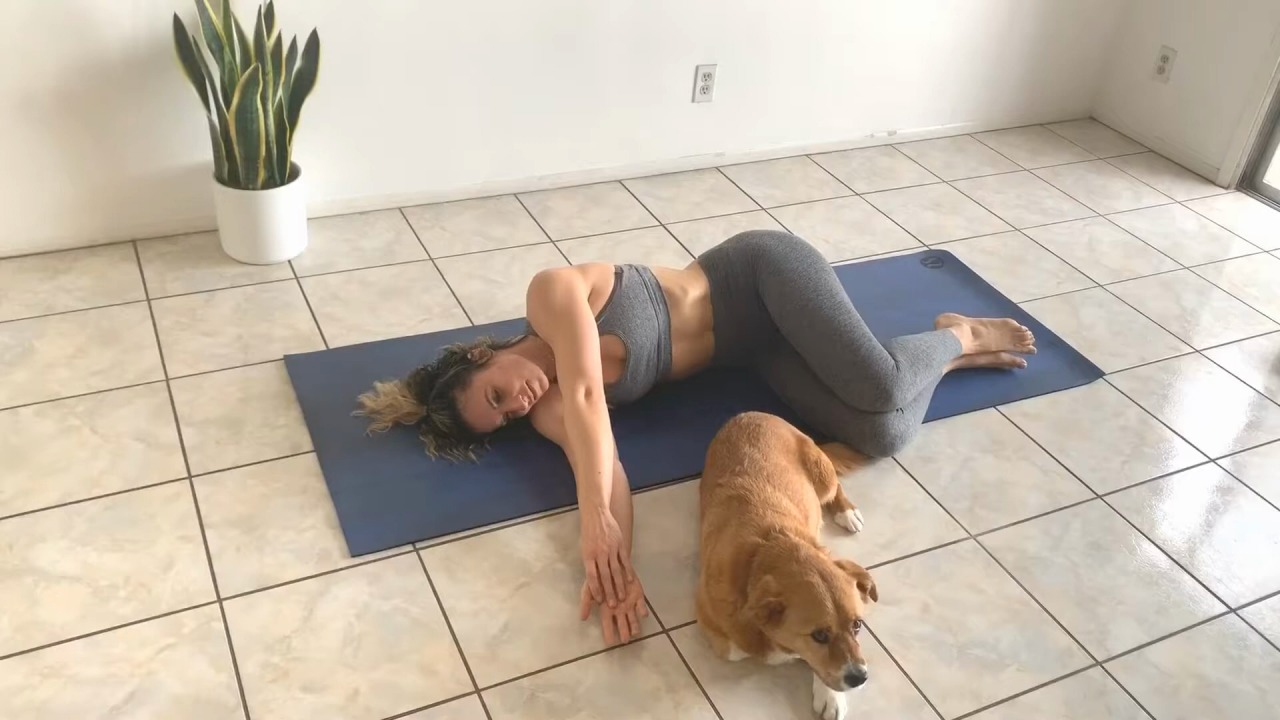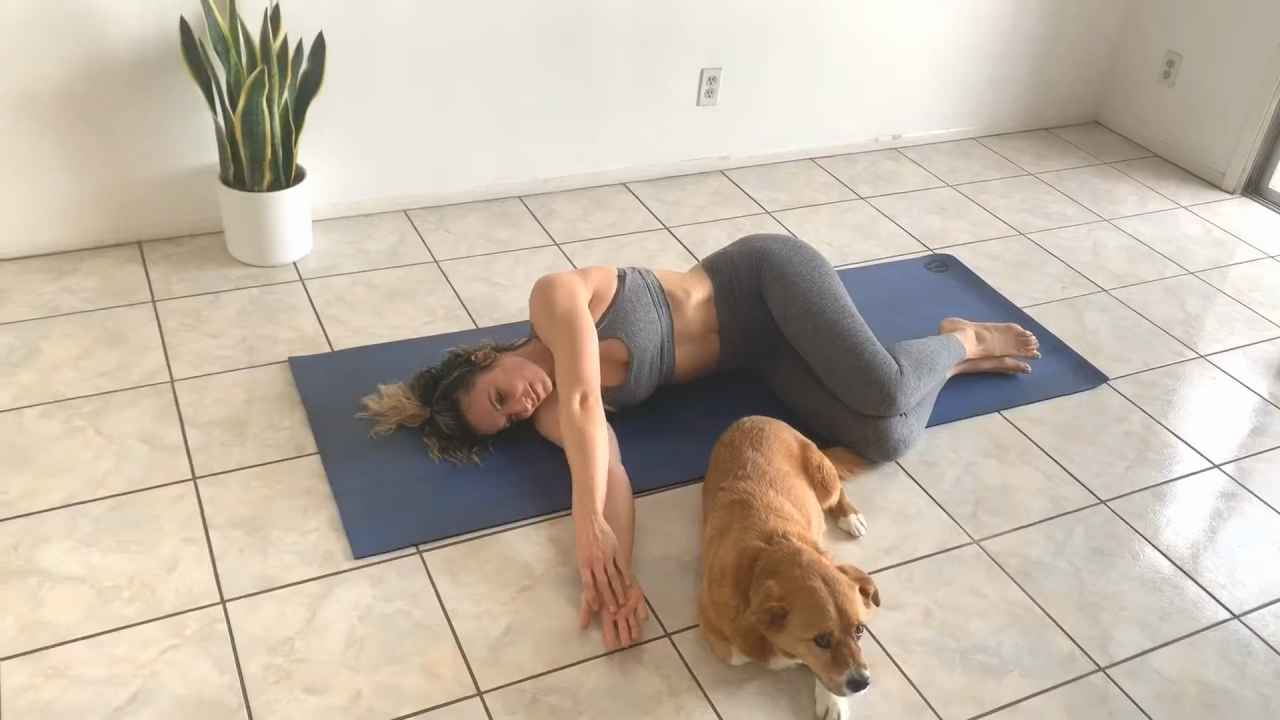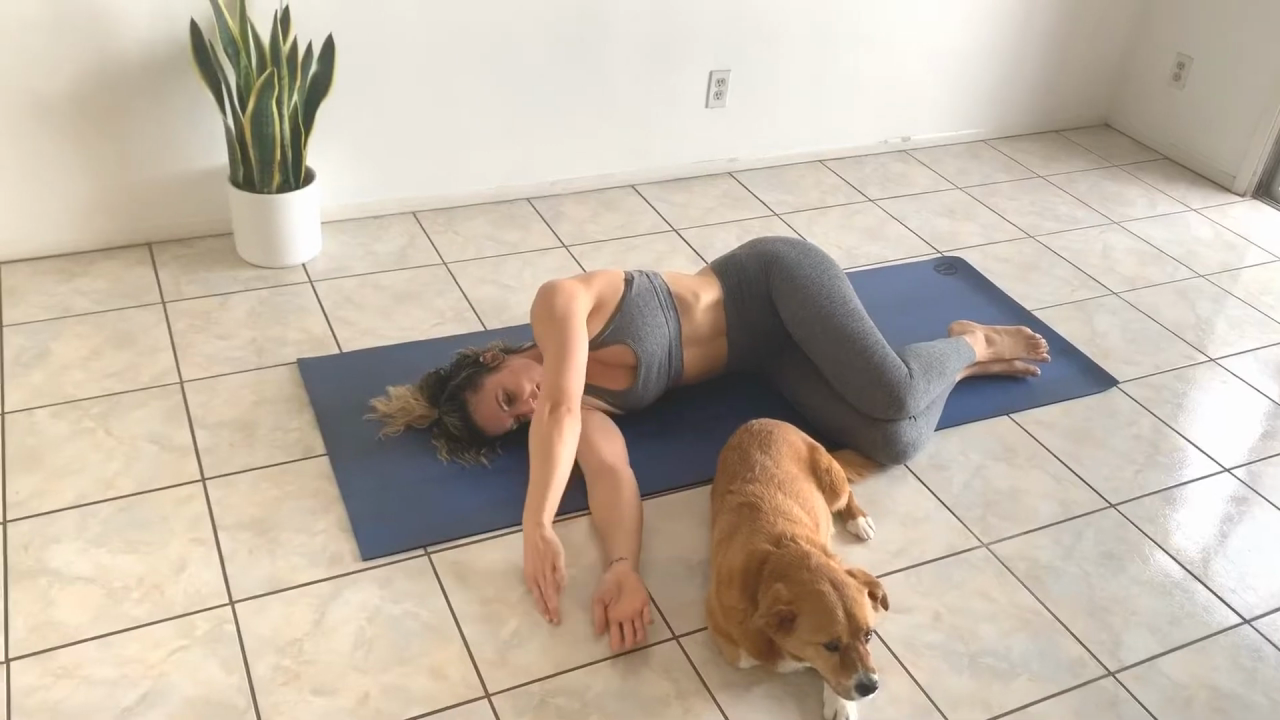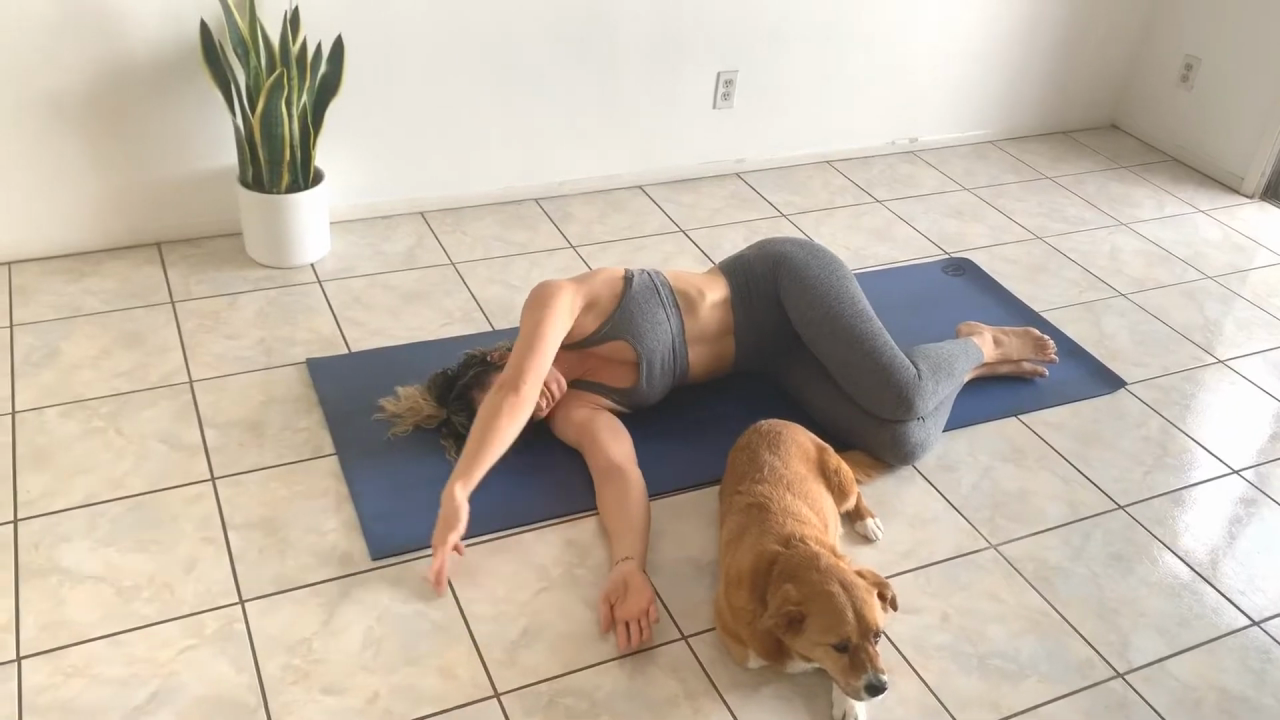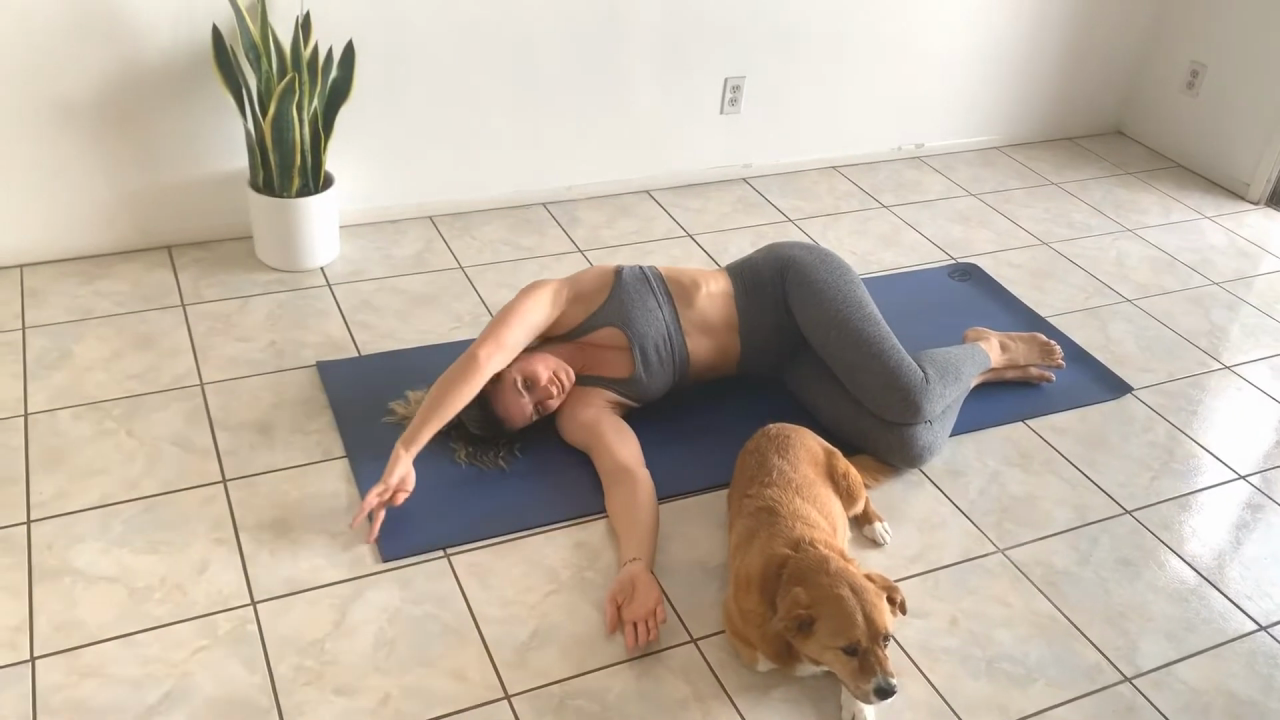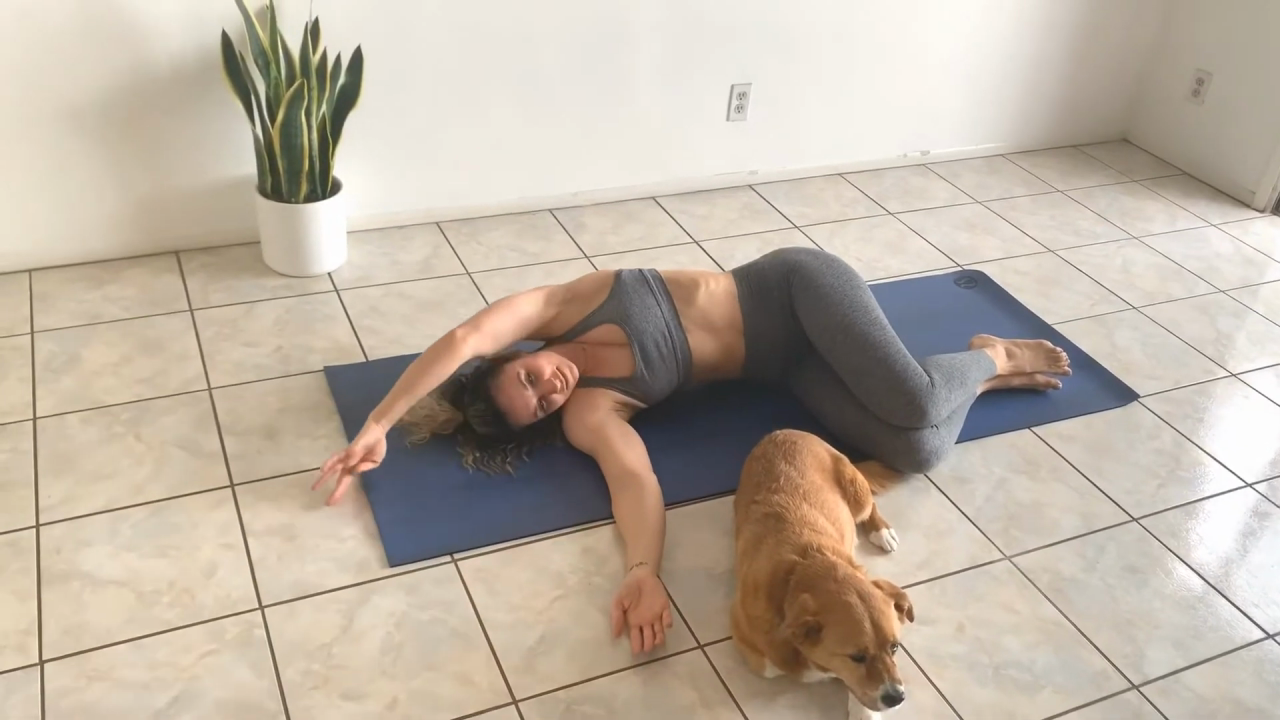
dt=0.4s
person 1, frame 1
left shoulder: (549, 294)
right shoulder: (549, 411)
left elbow: (587, 394)
right elbow: (601, 457)
left wrist: (596, 519)
right wrist: (614, 559)
left hip: (762, 271)
right hip: (748, 348)
left knee: (881, 392)
right knee: (881, 434)
left ankle: (957, 337)
right ankle: (946, 351)
person 1, frame 2
left shoulder: (553, 298)
right shoulder: (552, 418)
left elbow: (582, 403)
right elbow: (606, 466)
left wrist: (590, 527)
right wrist: (618, 564)
left hip: (765, 275)
right hip: (753, 352)
left knee: (883, 395)
right knee: (885, 440)
left ankle: (962, 343)
right ankle: (956, 357)
person 1, frame 3
left shoulder: (558, 302)
right shoulder: (585, 413)
left elbow: (560, 405)
right elbow: (611, 471)
left wrist: (537, 527)
right wrist: (622, 566)
left hip: (776, 276)
right hip: (762, 351)
left knee: (892, 397)
right knee: (893, 442)
left ankle: (970, 344)
right ankle: (963, 359)
person 1, frame 4
left shoulder: (559, 303)
right shoulder: (577, 414)
left elbow: (516, 382)
right elbow: (619, 472)
left wrist: (455, 495)
right wrist: (628, 566)
left hip: (781, 276)
right hip: (769, 353)
left knee: (901, 399)
right knee: (900, 443)
left ankle: (980, 346)
right ankle: (972, 359)
person 1, frame 5
left shoulder: (555, 303)
right shoulder: (582, 413)
left elbow: (481, 358)
right elbow: (626, 472)
left wrist: (404, 449)
right wrist: (635, 566)
left hip: (789, 279)
right hip: (775, 359)
left knee: (909, 403)
right knee: (907, 444)
left ankle: (985, 350)
right ankle: (980, 365)
person 1, frame 6
left shoulder: (559, 307)
right shoulder: (588, 415)
left elbow: (465, 338)
right elbow: (633, 478)
right wrist: (642, 571)
left hip: (793, 285)
right hip: (779, 365)
left knee: (914, 408)
right knee: (913, 451)
left ankle: (989, 358)
right ankle: (981, 371)
